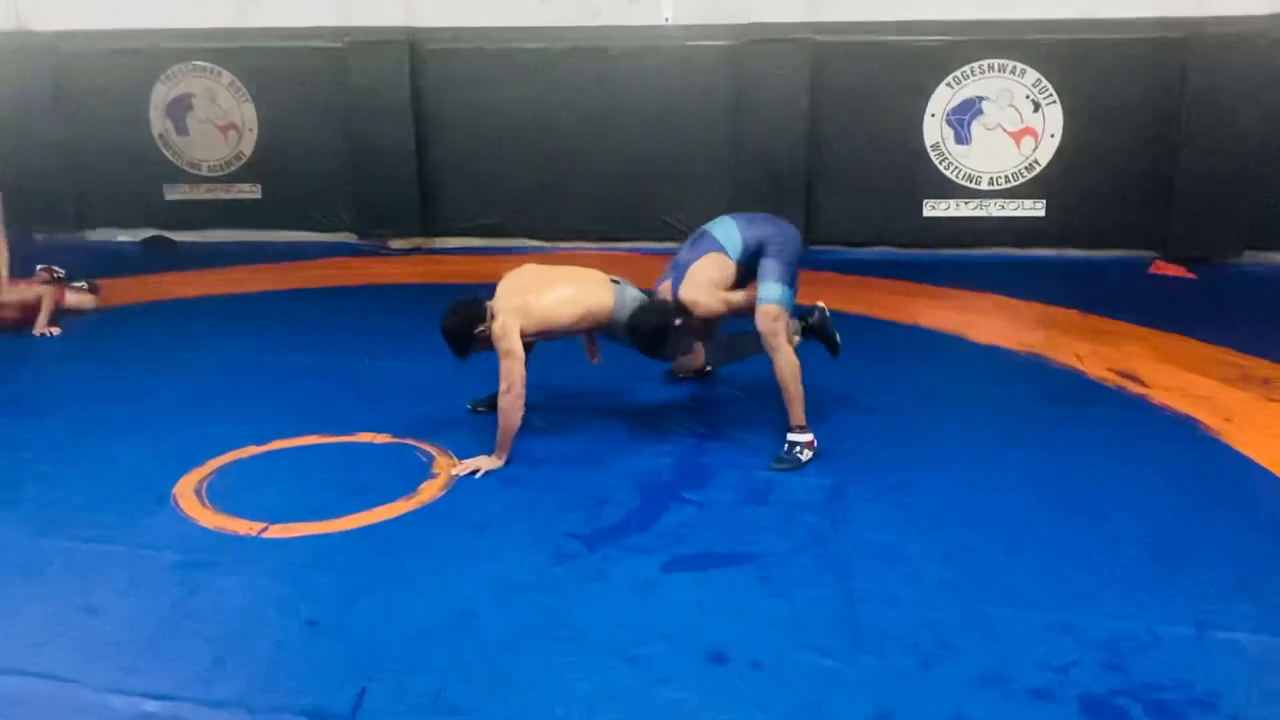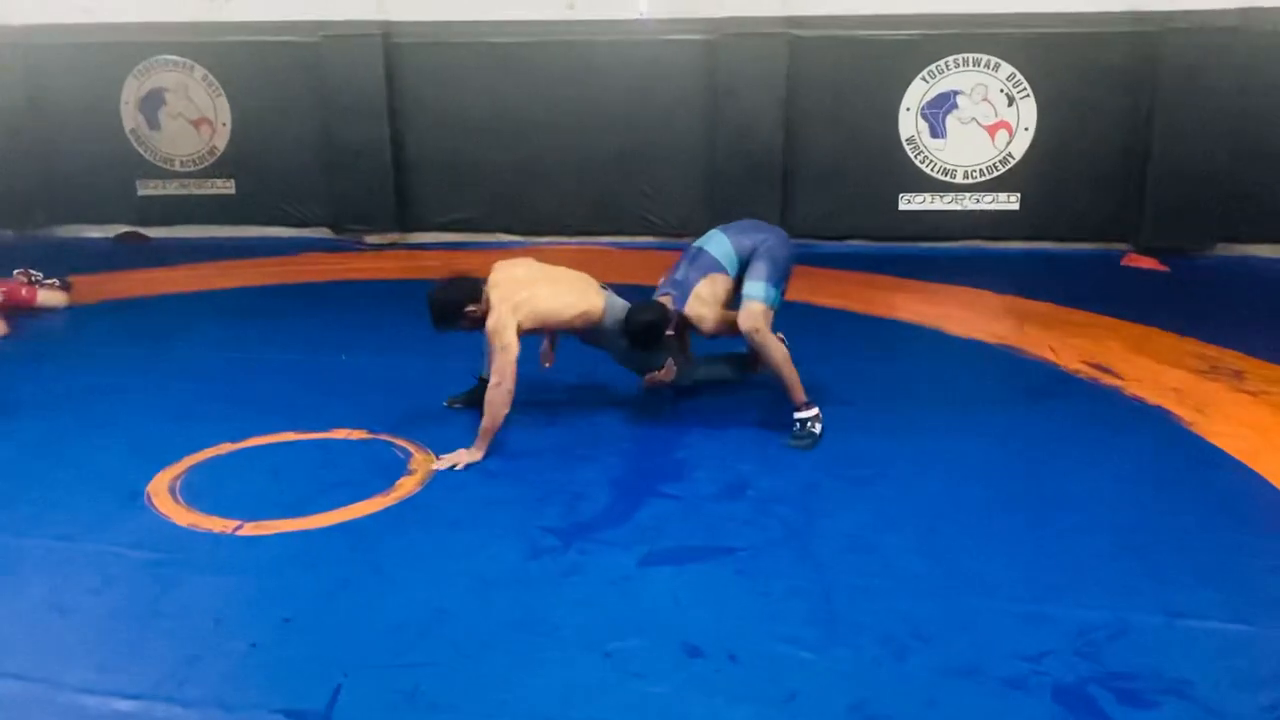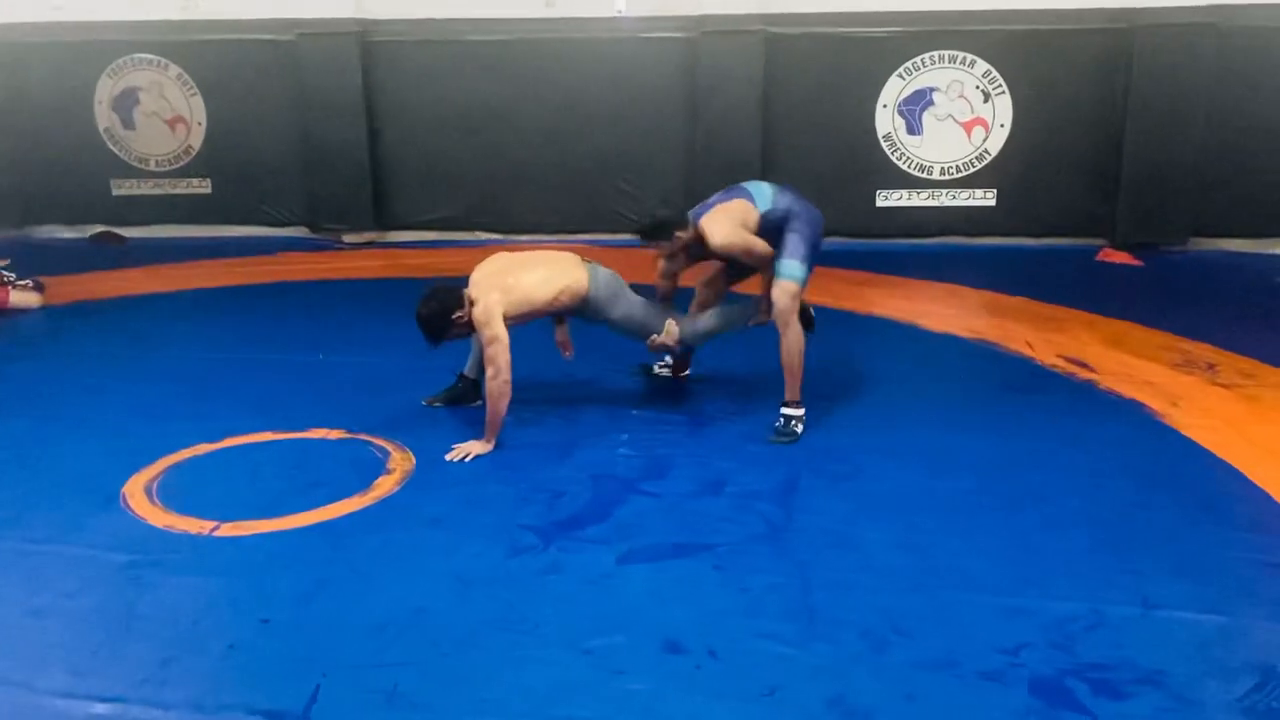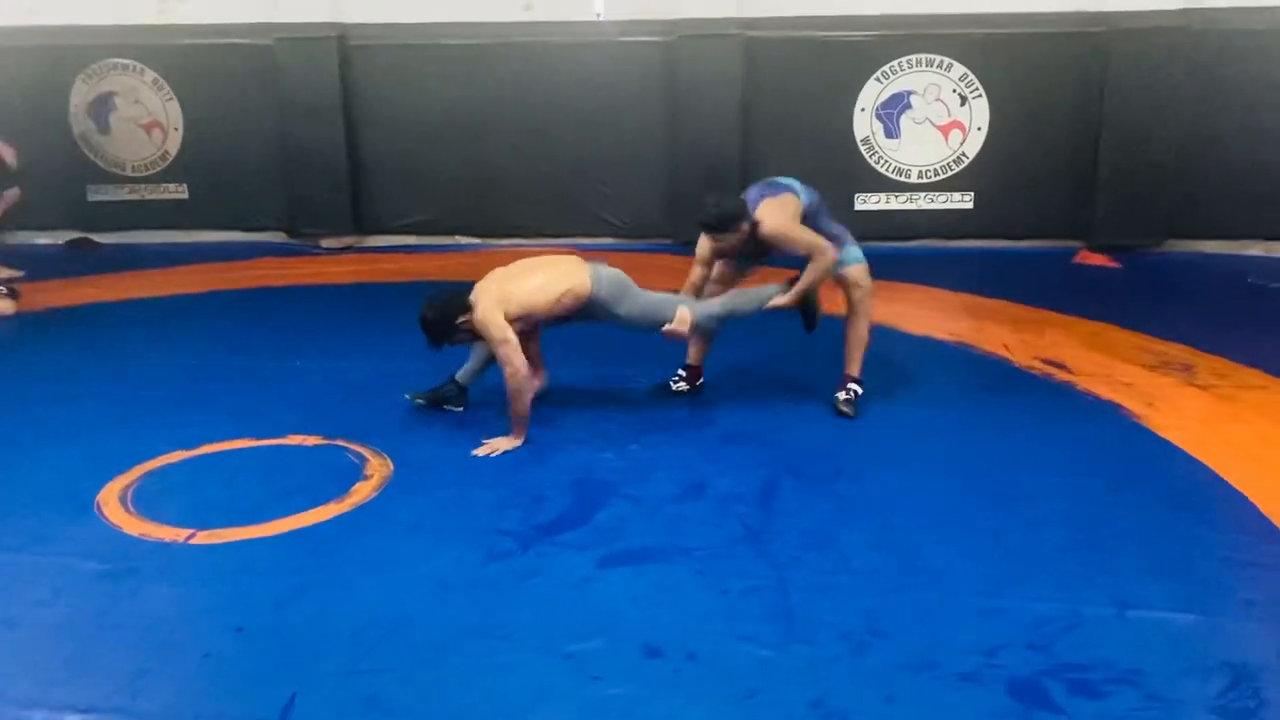
dt=0.5s
person 1, frame 1
left shoulder: (503, 325)
right shoulder: (510, 282)
left elbow: (513, 393)
left wrist: (498, 457)
right wrist: (588, 334)
left hip: (622, 313)
right hip: (612, 286)
left ankle: (800, 329)
person 1, frame 2
left shoulder: (500, 317)
right shoulder: (502, 269)
left elbow: (503, 387)
left wrist: (478, 449)
left hip: (607, 323)
right hip: (596, 295)
left knee: (676, 374)
left ankle: (757, 361)
right ankle: (481, 389)
person 1, frame 3
left shoulder: (483, 312)
right shoulder: (482, 272)
left elbow: (500, 378)
left wrist: (487, 441)
right wrist: (560, 324)
left hip: (595, 295)
right hip: (578, 268)
left knee: (687, 332)
right ankle: (468, 386)
person 1, frame 4
left shoulder: (484, 314)
right shoulder: (485, 290)
left elbow: (516, 375)
left wrist: (517, 435)
right wrist: (538, 371)
left hip: (599, 293)
right hip: (585, 272)
left knee: (700, 315)
left ankle: (787, 295)
person 2, frame 1
left shoulder: (700, 302)
right shoulder: (662, 299)
left elbow: (752, 300)
right wrist: (698, 351)
left hip: (775, 237)
right hip: (741, 231)
left knee: (770, 330)
left ankle: (801, 434)
person 2, frame 2
left shoulder: (705, 318)
right shoulder: (658, 305)
left elbow: (746, 324)
left hip: (767, 243)
right hip: (734, 238)
left knee: (753, 327)
left ankle: (805, 410)
person 2, frame 3
left shoulder: (719, 238)
right shoulder: (679, 245)
left elbow: (769, 258)
right elbow: (665, 285)
left wrist: (766, 303)
left hip: (796, 216)
right hip: (762, 226)
left knee: (784, 307)
right knee: (708, 291)
left ankle: (793, 407)
right ankle: (682, 360)
person 2, frame 4
left shoulder: (772, 225)
right shoulder: (714, 236)
left elbow: (828, 254)
right elbow: (697, 276)
left wrist: (793, 296)
left hip: (810, 214)
left knee: (860, 285)
right knee: (714, 283)
left ankle: (851, 382)
right ankle: (692, 372)
